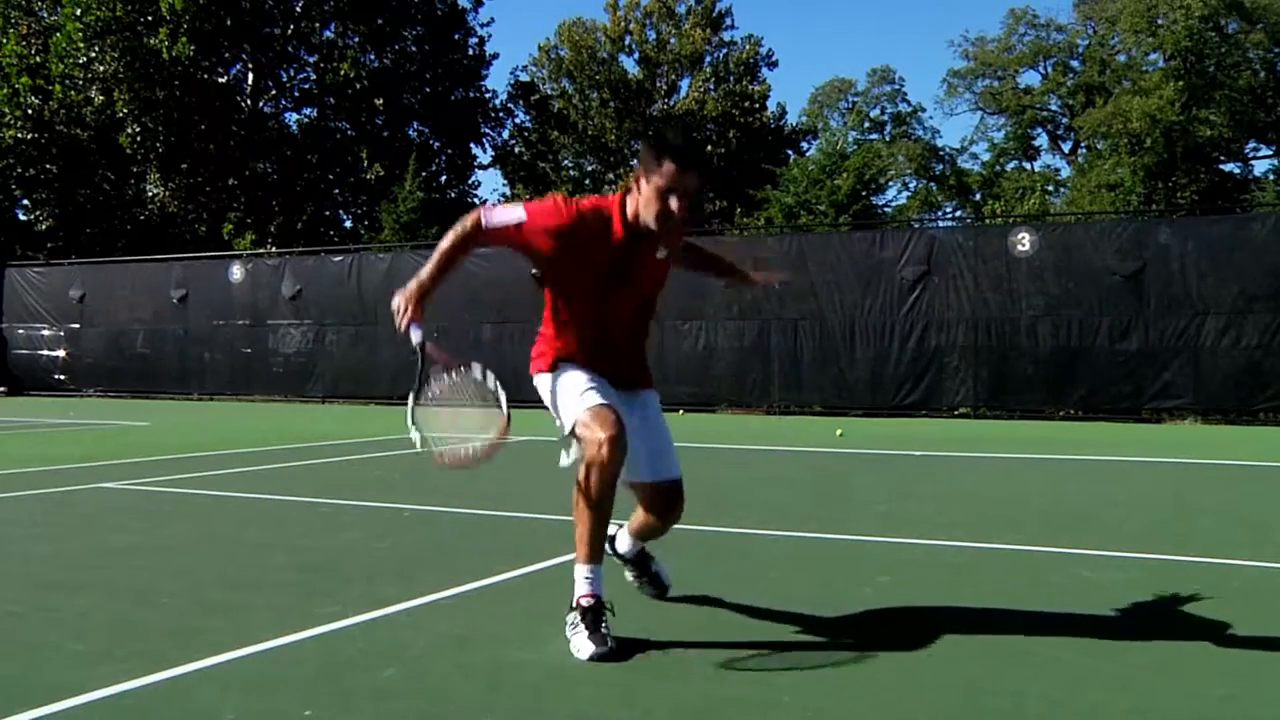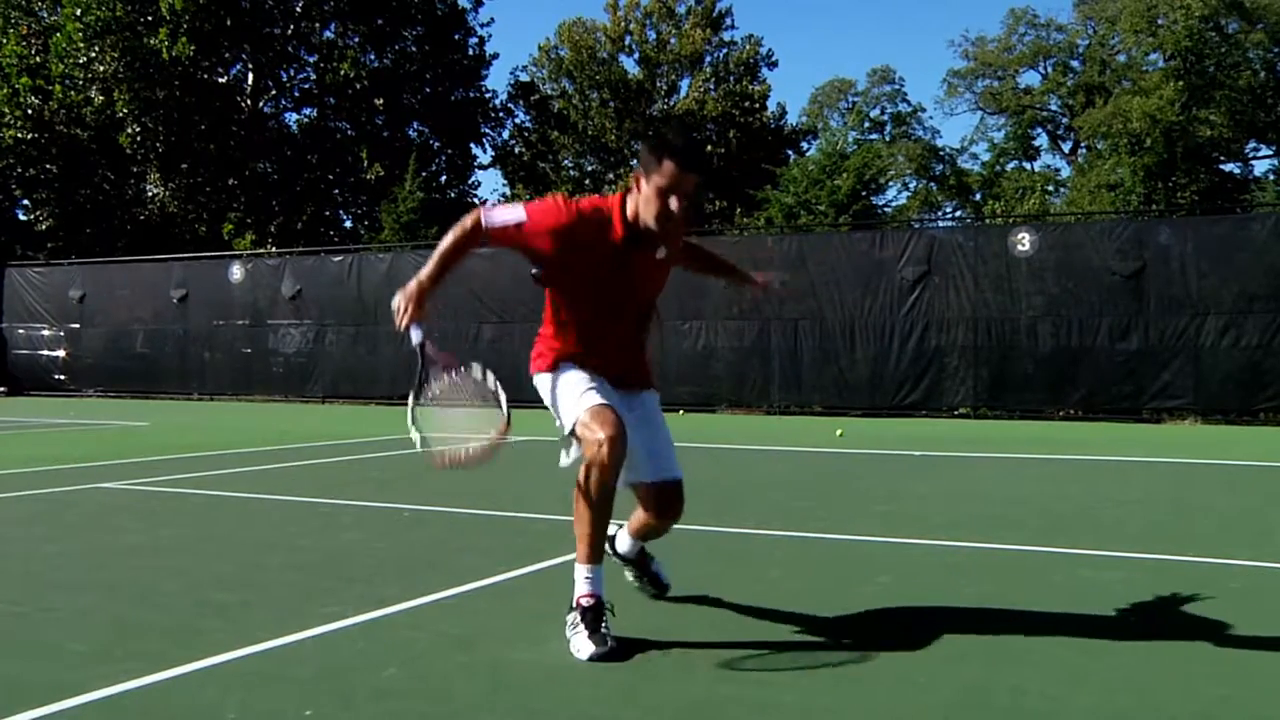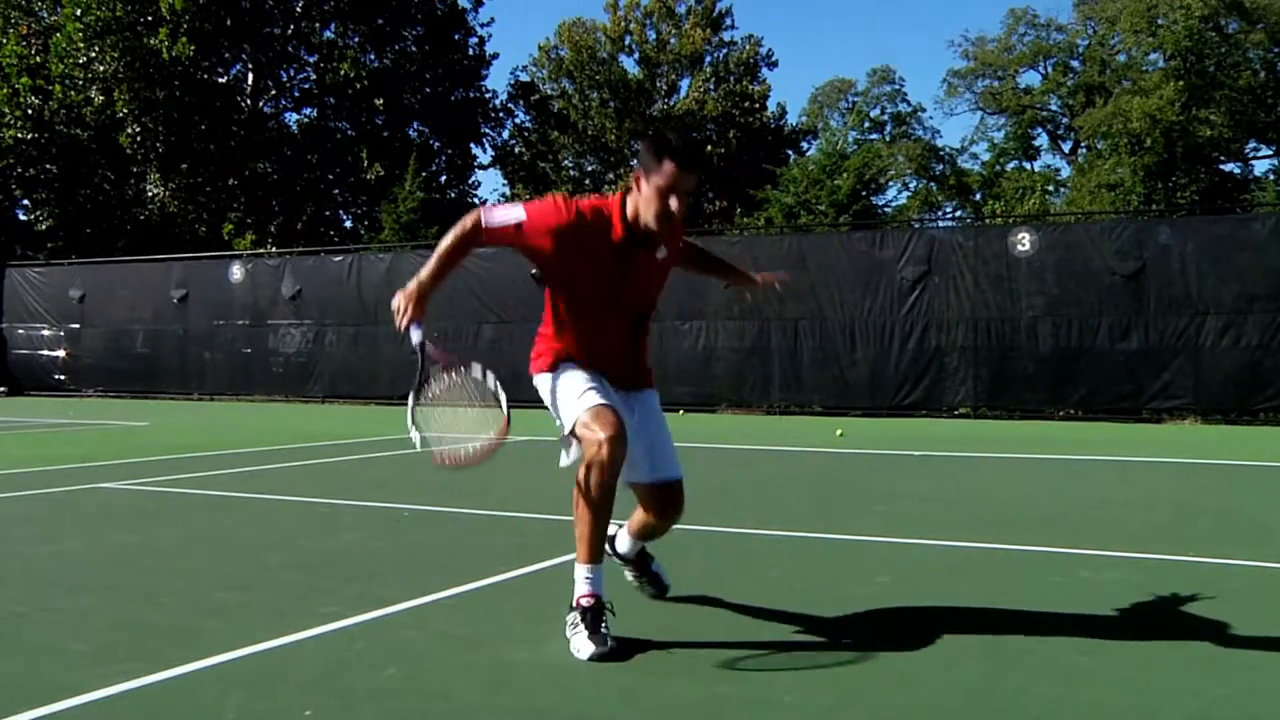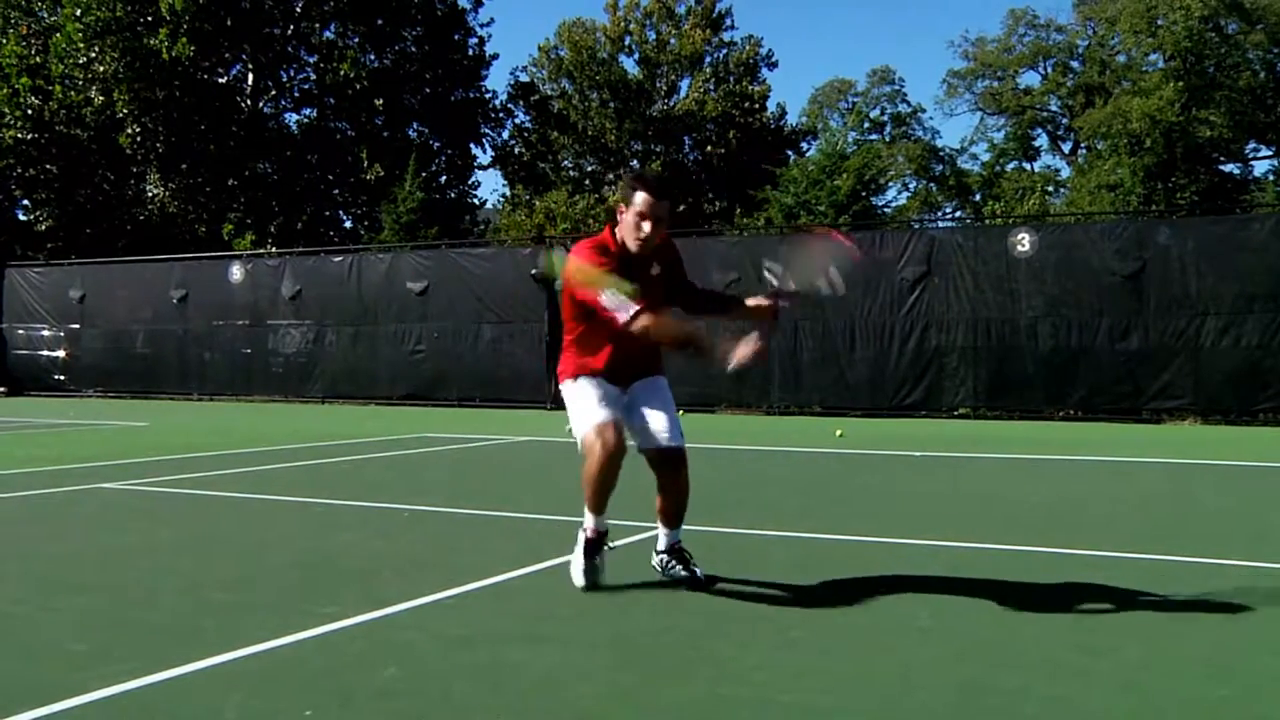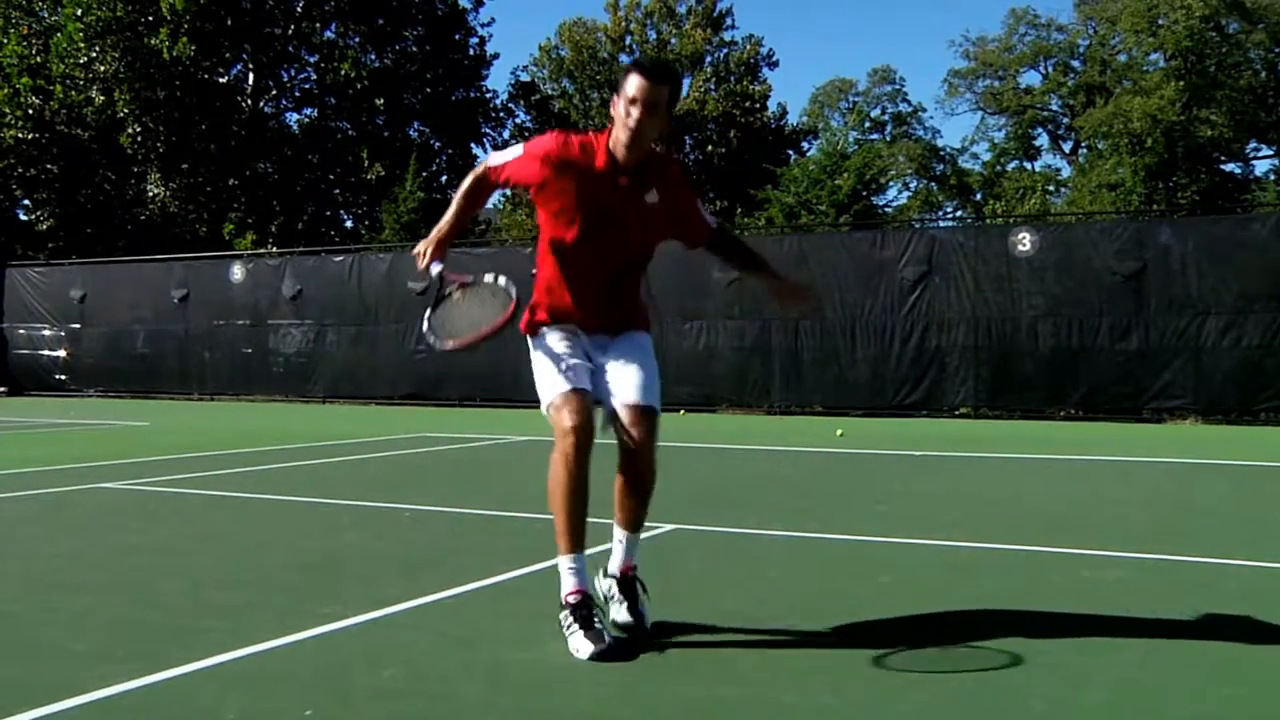
dt=1s
person 1, frame 1
left shoulder: (664, 229)
right shoulder: (569, 219)
right elbow: (474, 226)
left wrist: (741, 276)
right wrist: (421, 284)
left hip: (630, 379)
right hip: (570, 367)
left knee: (666, 504)
right knee: (606, 438)
left ankle: (629, 542)
right ankle: (585, 604)
person 1, frame 2
left shoulder: (666, 229)
right shoulder: (570, 220)
right elbow: (476, 224)
left wrist: (741, 277)
right wrist: (421, 283)
left hip: (633, 379)
right hip: (569, 366)
left knee: (667, 507)
right knee: (607, 439)
left ankle: (627, 543)
right ankle: (585, 602)
person 1, frame 3
left shoulder: (665, 231)
right shoulder: (571, 220)
right elbow: (475, 225)
left wrist: (744, 277)
right wrist: (420, 285)
left hip: (631, 378)
right hip: (570, 365)
left knee: (666, 505)
right knee: (606, 435)
left ankle: (629, 543)
right ankle: (585, 603)
person 1, frame 4
left shoulder: (663, 252)
right shoulder: (588, 259)
left elbow: (690, 298)
right elbow: (642, 325)
left wrist: (743, 305)
right wrist: (722, 352)
left hip: (643, 376)
right hip: (588, 373)
left knee: (673, 462)
right knee: (606, 442)
left ankle: (668, 547)
right ankle: (594, 530)
person 1, frame 5
left shoulder: (669, 182)
right shoulder: (556, 153)
left elbow: (713, 236)
right elbow: (484, 174)
left wrist: (771, 278)
right wrist: (443, 233)
left hip: (624, 328)
right hip: (559, 324)
left knee: (638, 432)
right knee: (572, 426)
left ankle: (622, 570)
right ankle: (574, 596)
